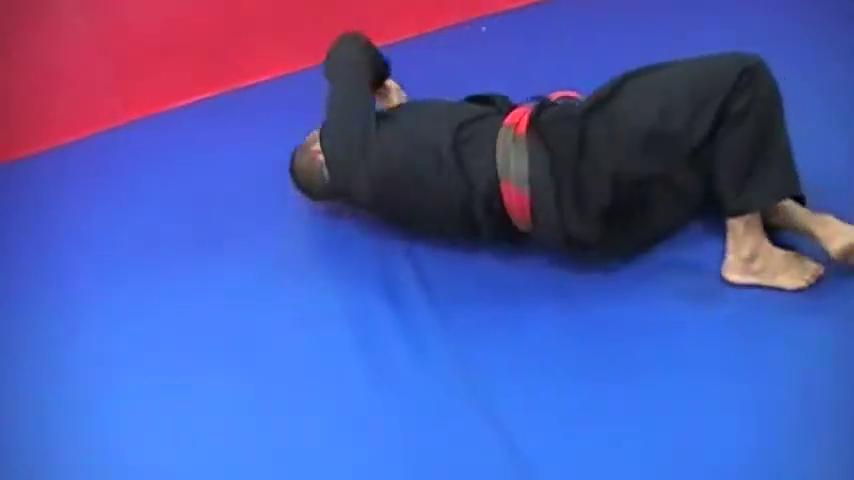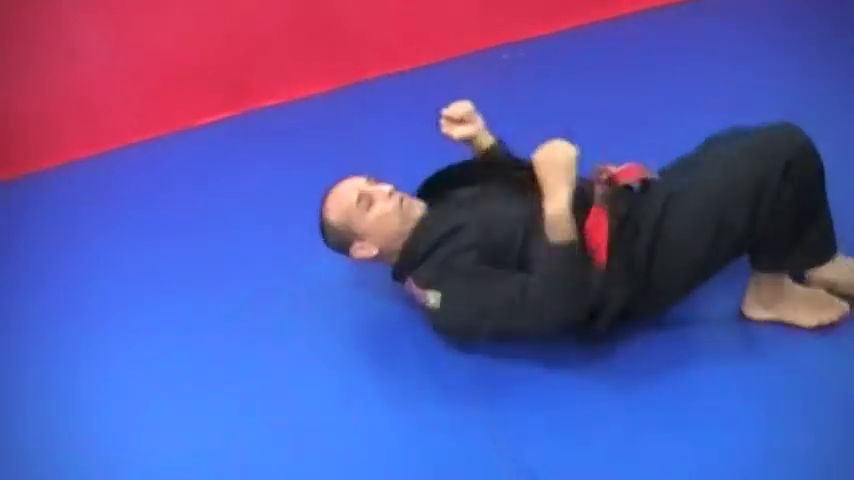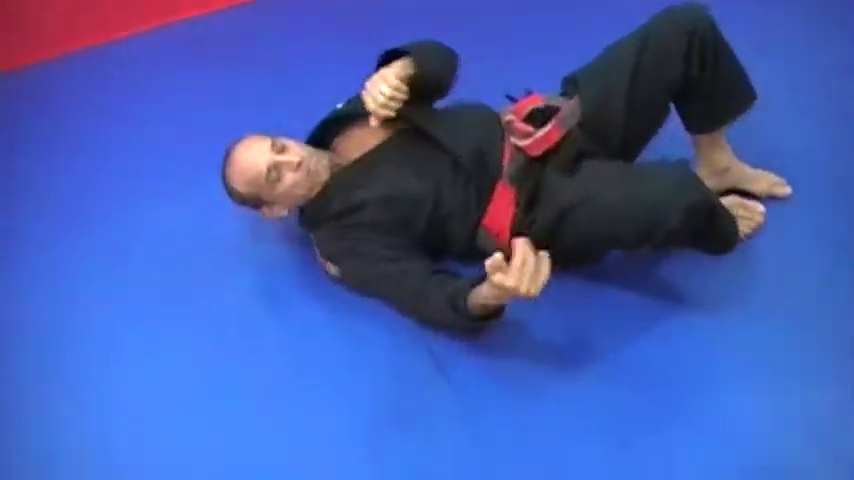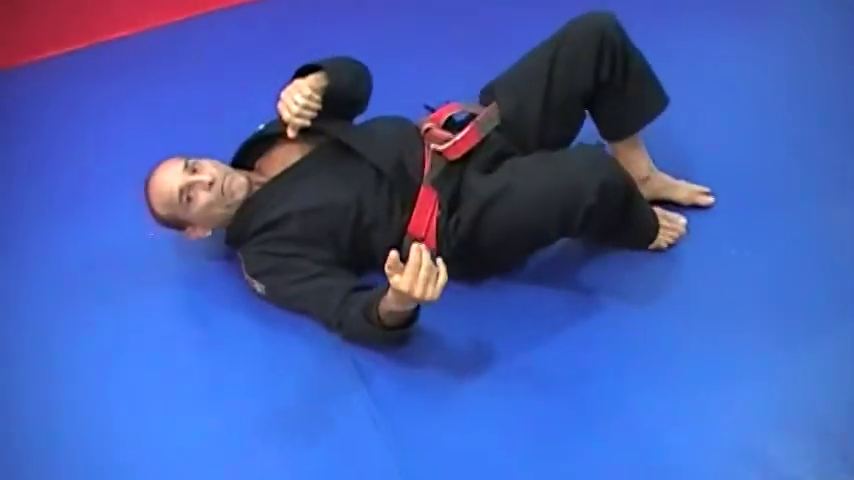
dt=0.7s
person 1, frame 1
right shoulder: (358, 152)
right elbow: (349, 54)
right wrist: (381, 89)
left hip: (575, 211)
right hip: (564, 170)
right knee: (739, 80)
left ankle: (806, 221)
right ankle: (748, 253)
person 1, frame 2
left shoulder: (439, 206)
right shoulder: (444, 286)
right elbow: (555, 309)
left wrist: (484, 140)
right wrist: (558, 201)
left hip: (623, 212)
right hip: (634, 264)
left knee: (740, 145)
right knee: (785, 152)
right ankle: (771, 292)
person 1, frame 3
left shoulder: (357, 115)
right shoulder: (344, 239)
left elbow: (442, 62)
right elbow: (432, 296)
left wrist: (398, 72)
right wrist: (490, 294)
left hip: (551, 126)
right hip: (542, 212)
right knee: (675, 198)
left ankle: (715, 166)
right ankle: (712, 222)
person 1, frame 4
left shoulder: (275, 139)
right shoulder: (267, 253)
left elbow: (355, 80)
right elbow: (352, 313)
left wrist: (311, 82)
right wrist: (396, 303)
left hip: (469, 138)
right hip: (466, 222)
left knee: (595, 34)
right knee: (590, 177)
left ankle: (638, 173)
right ankle: (640, 228)
